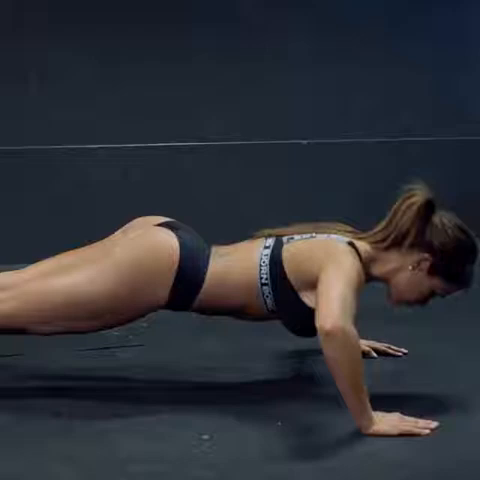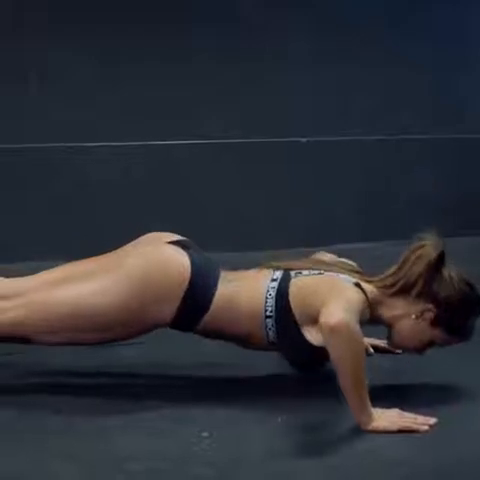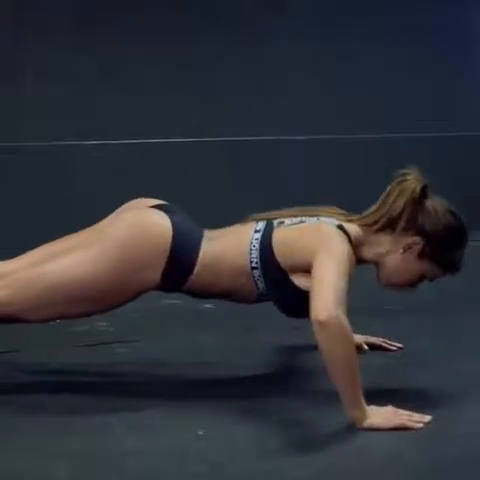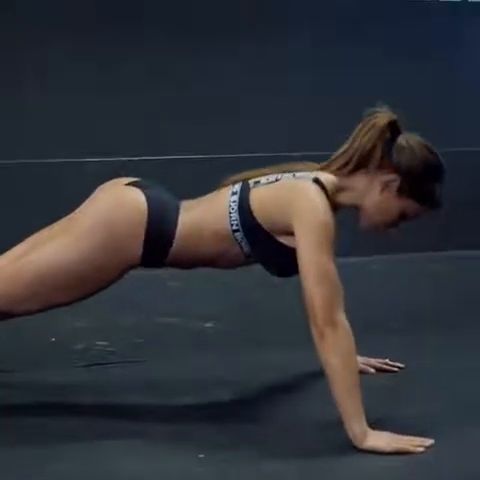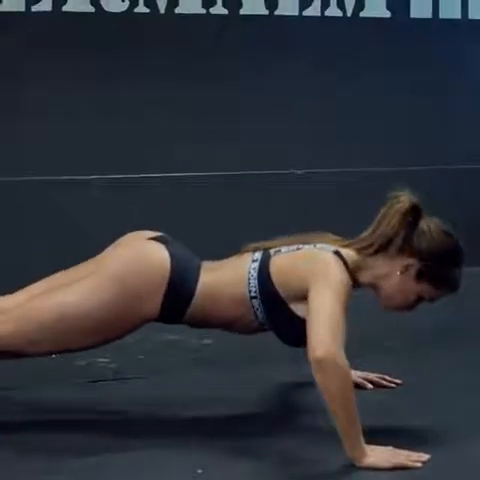
dt=1s
person 1, frame 1
left shoulder: (349, 244)
right shoulder: (347, 261)
right elbow: (331, 327)
left wrist: (347, 337)
right wrist: (367, 420)
left hip: (163, 242)
right hip: (159, 268)
person 1, frame 2
left shoulder: (355, 278)
right shoulder: (353, 298)
right elbow: (333, 323)
left wrist: (348, 340)
right wrist: (366, 416)
left hip: (170, 256)
right hip: (165, 285)
person 1, frame 3
left shoulder: (341, 228)
right shoulder: (337, 246)
right elbow: (325, 319)
left wrist: (339, 338)
right wrist: (360, 414)
left hip: (156, 226)
right hip: (151, 248)
person 1, frame 4
left shoulder: (317, 186)
right shoulder: (313, 205)
right elbow: (326, 321)
left wrist: (343, 356)
right wrist: (361, 434)
left hip: (135, 208)
right hip: (127, 225)
person 1, frame 5
left shoulder: (338, 256)
right shoulder: (334, 272)
right elbow: (323, 356)
left wrist: (338, 371)
right wrist: (360, 452)
left hip: (153, 258)
right hip: (148, 279)
